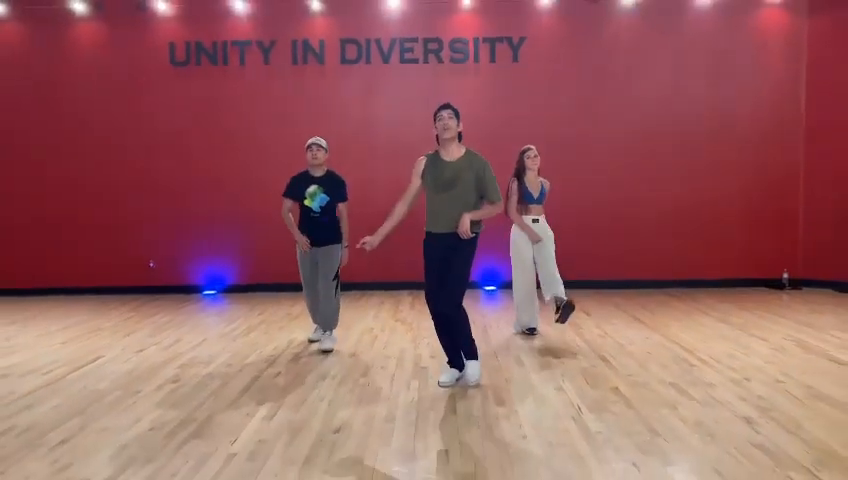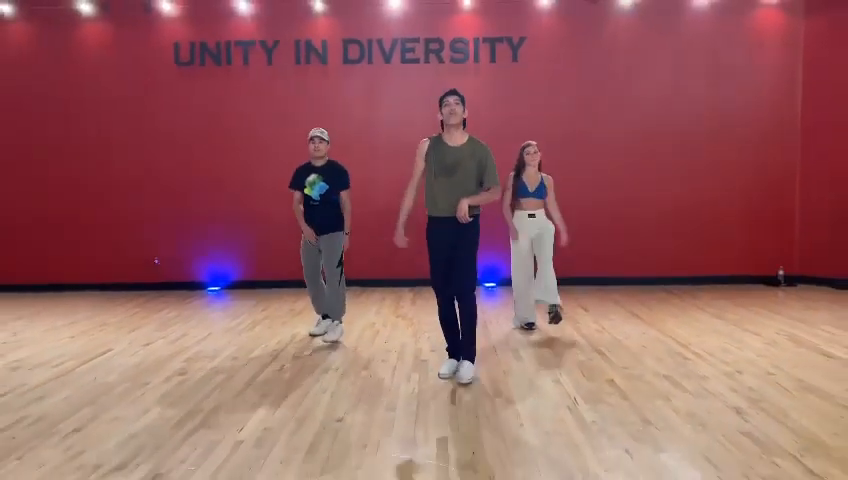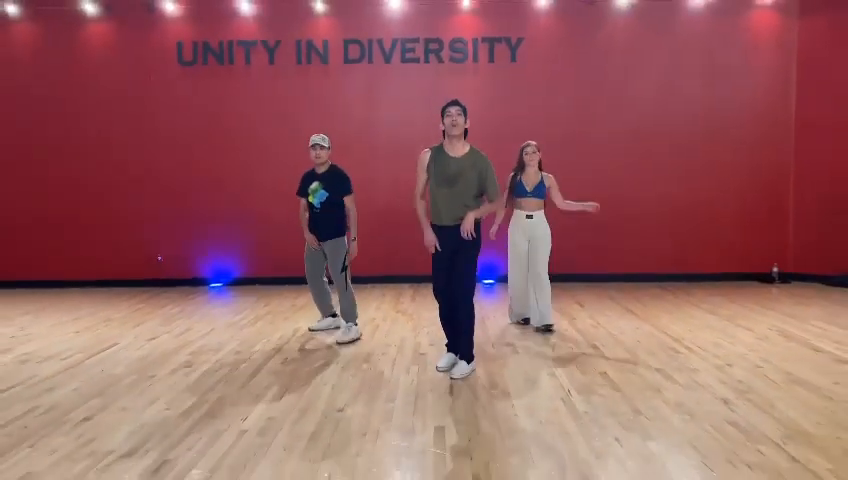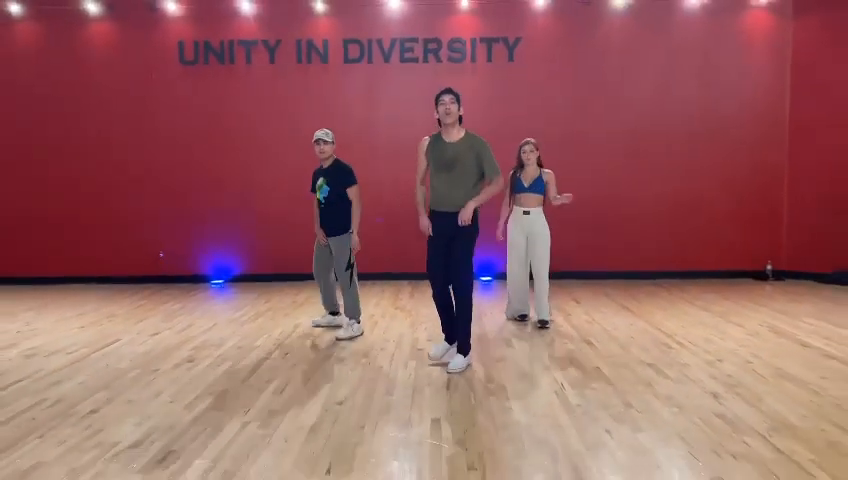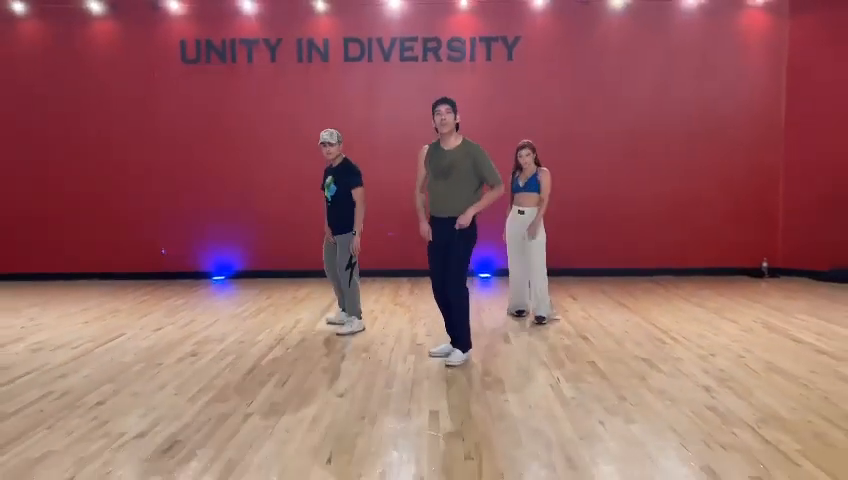
dt=0.2s
person 1, frame 1
left shoulder: (477, 163)
right shoulder: (424, 163)
left elbow: (497, 205)
right elbow: (404, 203)
left wrist: (470, 216)
right wrist: (378, 236)
left hip: (462, 241)
right hip: (433, 241)
left knee: (450, 301)
right knee: (435, 304)
left ankle: (471, 356)
right ankle: (455, 364)
person 1, frame 2
left shoulder: (480, 150)
right shoulder: (427, 147)
left elbow: (495, 192)
right elbow: (412, 187)
left wrist: (468, 200)
right wrist: (400, 225)
left hip: (465, 227)
right hip: (436, 226)
left knee: (464, 290)
right knee: (442, 292)
left ankle: (468, 357)
right ankle: (454, 354)
person 1, frame 3
left shoulder: (480, 160)
right shoulder: (428, 156)
left elbow: (494, 201)
right elbow: (419, 197)
left wrist: (473, 215)
right wrist: (426, 230)
left hip: (467, 234)
right hip: (439, 233)
left knee: (463, 294)
right knee: (442, 293)
left ankle: (467, 357)
right ankle: (453, 349)
person 1, frame 4
left shoulder: (477, 144)
right shoulder: (427, 144)
left elbow: (496, 182)
right elbow: (420, 183)
left wrist: (472, 203)
right wrist: (422, 214)
left hip: (464, 221)
right hip: (436, 220)
left knee: (461, 283)
right knee: (436, 280)
left ankle: (463, 349)
right ankle: (449, 338)
person 1, frame 5
left shoulder: (473, 151)
right shoulder: (427, 151)
left elbow: (498, 187)
right elbow: (420, 190)
left wrist: (471, 211)
right wrist: (422, 220)
left hip: (461, 227)
right hip: (436, 226)
left knee: (455, 284)
right knee: (439, 287)
left ankle: (463, 346)
right ankle: (454, 340)
person 2, frame 1
left shoulder: (337, 181)
right shoulder: (297, 181)
left elbow: (343, 214)
right elbow: (286, 211)
left wrist: (345, 245)
right wrist: (296, 234)
left hip: (331, 243)
right hip: (306, 243)
left knee: (329, 287)
right knee: (310, 287)
left ankle: (329, 332)
right ankle: (320, 325)
person 2, frame 2
left shoulder: (338, 170)
right shoulder: (301, 172)
left elbow: (346, 203)
right elbow: (297, 202)
left wrist: (346, 232)
right wrist: (303, 226)
left hip: (333, 231)
right hip: (310, 232)
left knee: (333, 275)
right knee: (311, 276)
left ankle: (336, 322)
right ankle: (324, 317)
person 2, frame 3
left shoulder: (340, 176)
right shoulder: (307, 178)
left elbow: (351, 209)
right elbow: (303, 209)
left wrist: (353, 238)
right wrist: (306, 232)
left hip: (336, 237)
right hip: (314, 238)
left knee: (340, 280)
right knee: (313, 278)
left ankle: (351, 325)
right ankle: (330, 316)
person 2, frame 4
left shoulder: (343, 170)
right shoulder: (317, 173)
left elbow: (356, 201)
left wrist: (354, 232)
right wrist: (317, 228)
left hip: (342, 233)
right hip: (324, 233)
left knee: (345, 276)
right knee: (320, 272)
left ankle: (354, 322)
right ankle: (333, 314)
person 2, frame 5
left shoulder: (351, 170)
right shoulder: (328, 171)
left elbow: (359, 203)
left wrist: (356, 233)
right wrist: (326, 226)
left hip: (347, 231)
right hip: (333, 231)
left knee: (346, 272)
right knee: (331, 269)
left ankle: (355, 319)
right ankle: (345, 311)
person 3, frame 1
left shoulder: (545, 183)
right shoulder: (516, 183)
right elbow: (512, 211)
right wrist: (528, 231)
left hip: (543, 228)
right hip: (522, 231)
left knee: (548, 266)
right knee: (525, 276)
left ankle: (560, 301)
right ankle: (526, 322)
person 3, frame 2
left shoulder: (547, 179)
right shoulder: (514, 178)
left elbow: (553, 206)
right elbow: (506, 205)
left wrist: (563, 229)
right wrist: (512, 226)
left hip: (542, 224)
right hip: (519, 225)
left knee: (546, 261)
right knee: (522, 271)
left ankle: (552, 304)
right ankle: (525, 317)
person 3, frame 3
left shoulder: (547, 179)
right shoulder: (514, 177)
left elbow: (561, 203)
right elbow: (504, 203)
left wrist: (584, 206)
right wrist: (496, 224)
left hip: (540, 225)
right hip: (518, 225)
left knee: (540, 270)
right knee: (518, 271)
left ankle: (544, 318)
right ankle: (521, 312)
person 3, frame 4
left shoulder: (547, 174)
right shoulder: (514, 175)
left elbow: (553, 199)
right elbow: (507, 201)
left wrist: (563, 198)
right wrist: (501, 224)
left hip: (538, 221)
right hip: (516, 221)
left knee: (540, 267)
right knee: (517, 267)
left ankle: (543, 313)
right ankle: (519, 308)
person 3, frame 5
left shoulder: (543, 173)
right shoulder: (515, 175)
left elbow: (544, 199)
left wrist: (537, 221)
right wrist: (506, 226)
left hip: (533, 220)
right hip: (514, 220)
left knee: (536, 266)
right knee: (517, 265)
left ankle: (541, 310)
right ankle: (519, 304)
